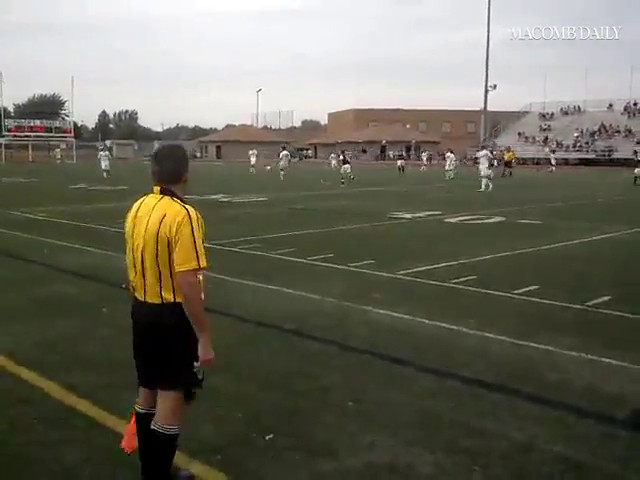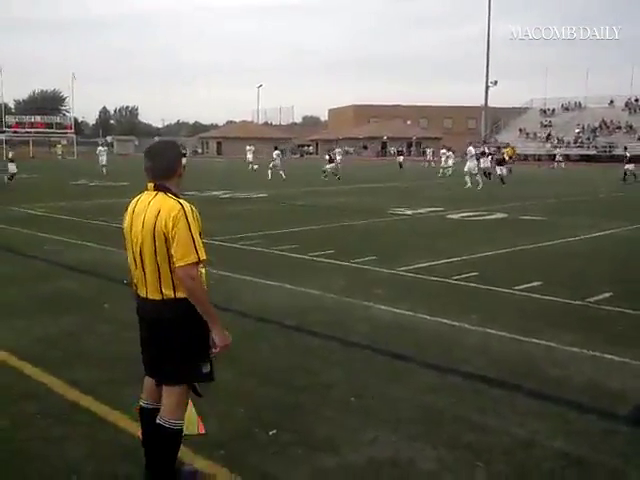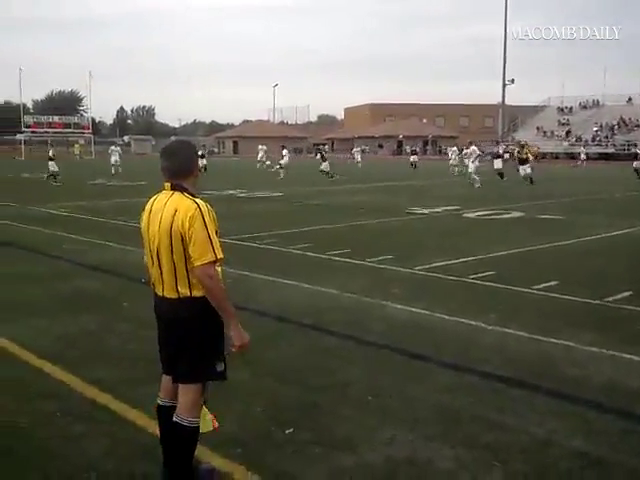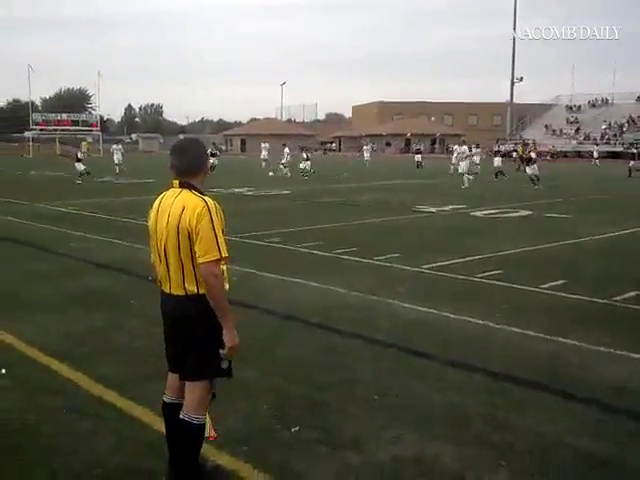
dt=0.3s
person 1, frame 1
left shoulder: (137, 208)
right shoulder: (183, 215)
right elbow: (187, 283)
right wrist: (204, 338)
left hip: (142, 310)
right hip: (173, 316)
left knee: (147, 393)
right knee: (171, 401)
person 1, frame 2
left shoulder: (134, 206)
right shoulder: (178, 210)
right elbow: (188, 276)
right wrist: (216, 326)
left hip: (146, 306)
right hip: (178, 310)
left knee: (153, 384)
right knee: (176, 393)
person 1, frame 3
left shoulder: (151, 206)
right shoulder: (195, 209)
right elbow: (206, 275)
right wrist: (233, 324)
left hip: (164, 304)
right hip: (195, 308)
left knee: (170, 382)
right knee: (191, 391)
person 1, frame 4
left shoulder: (160, 203)
right shoulder: (202, 207)
right elbow: (210, 273)
right wrist: (229, 326)
left hip: (171, 302)
right hip: (200, 305)
left knee: (176, 380)
right knee: (198, 390)
